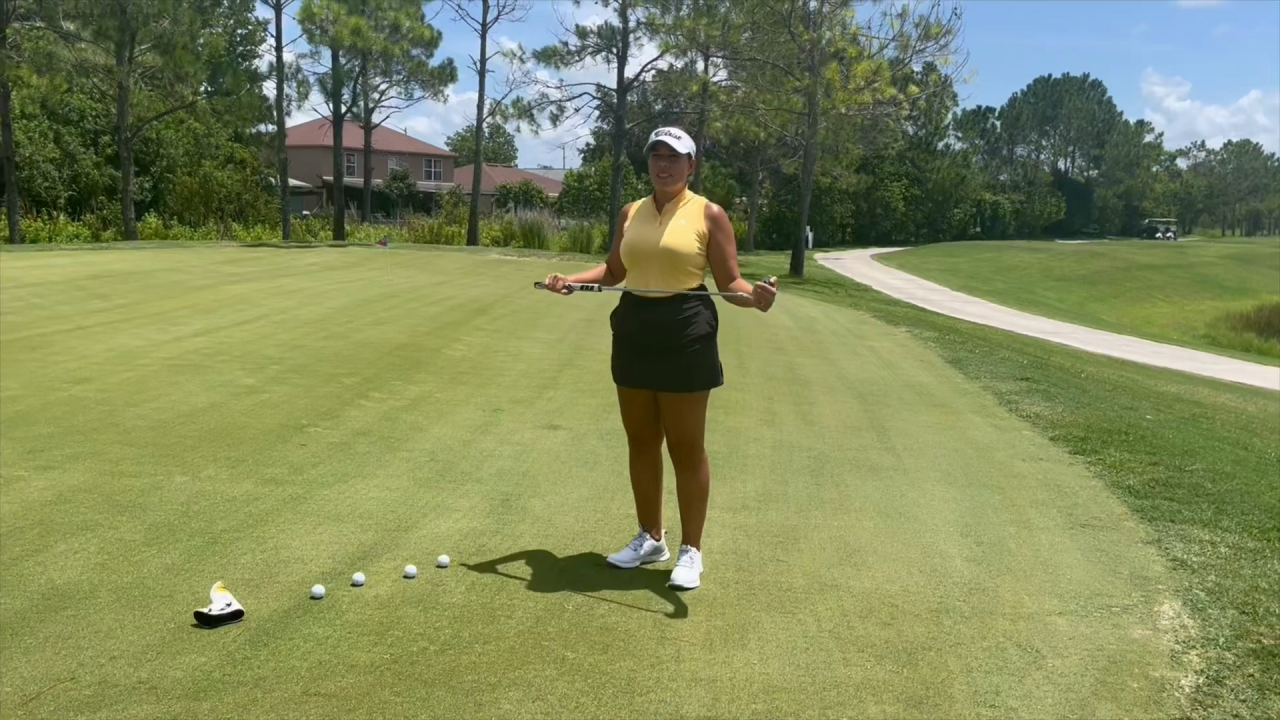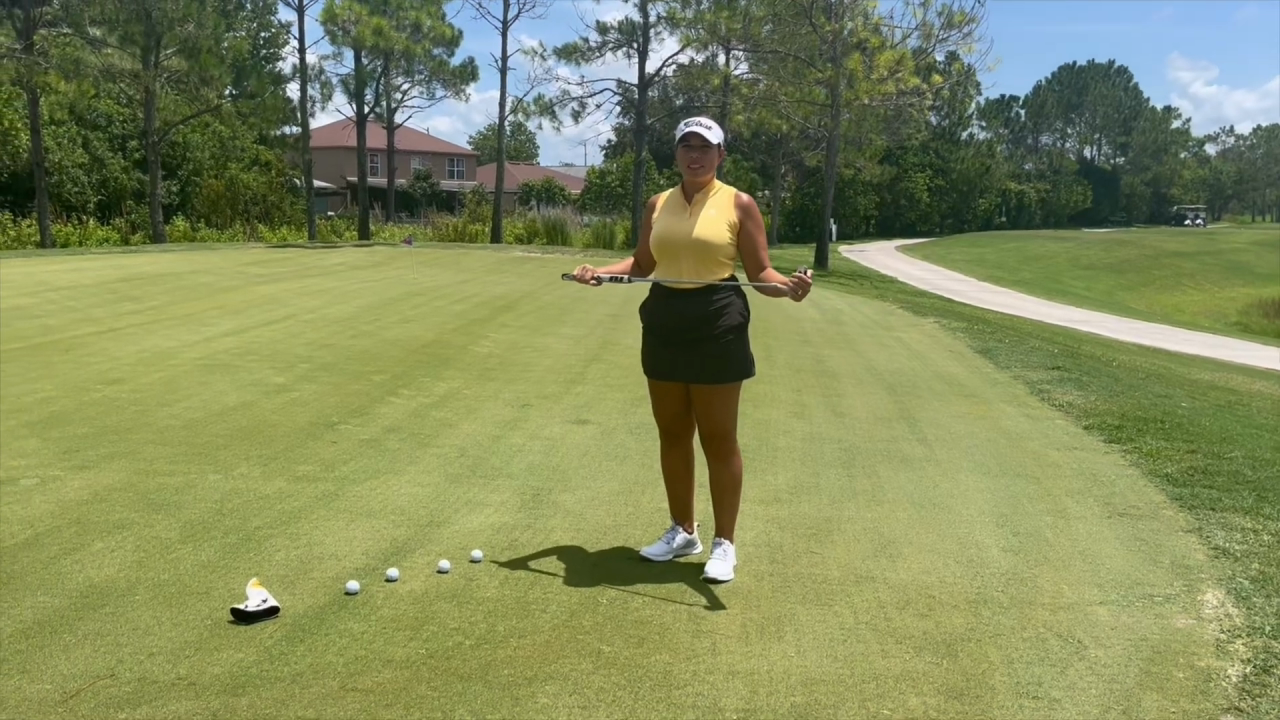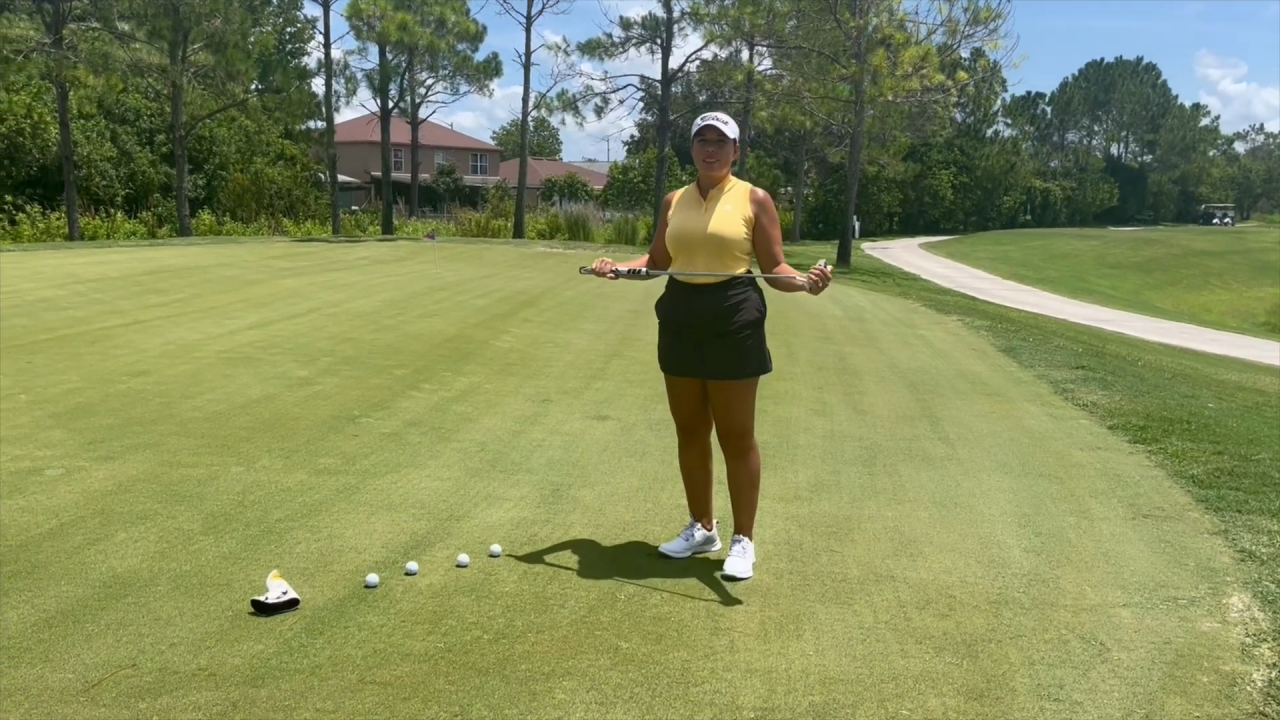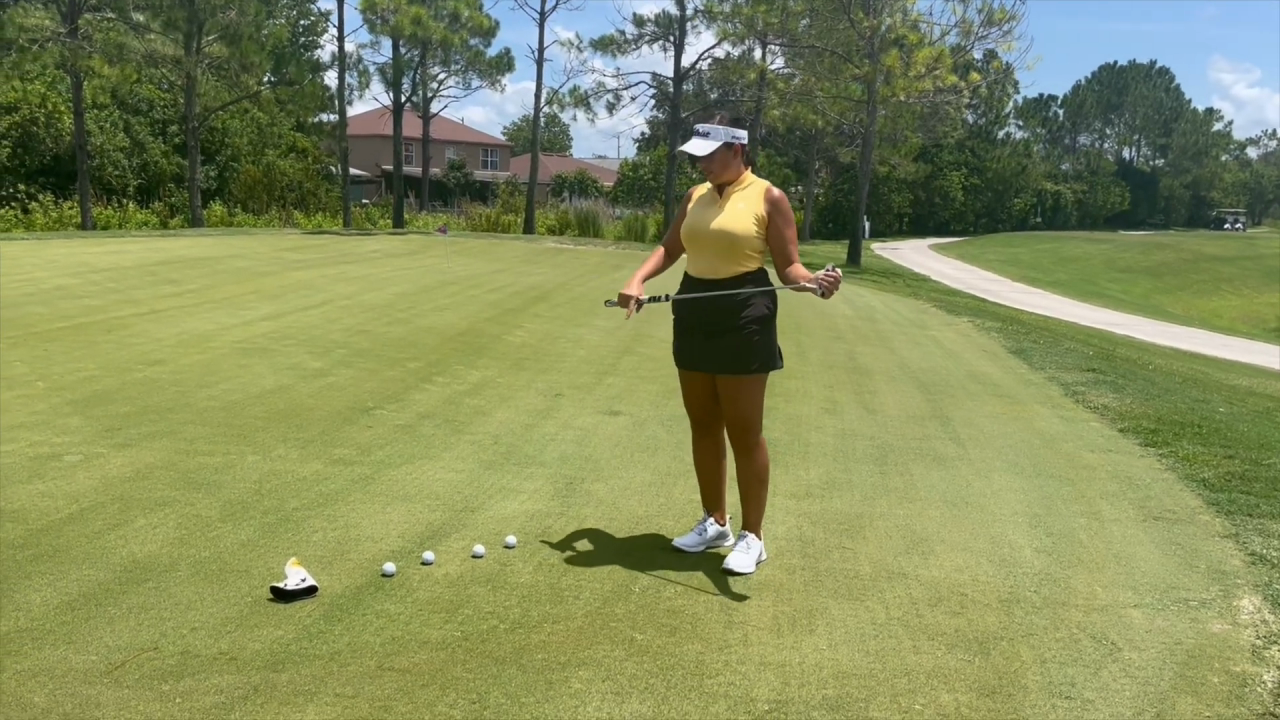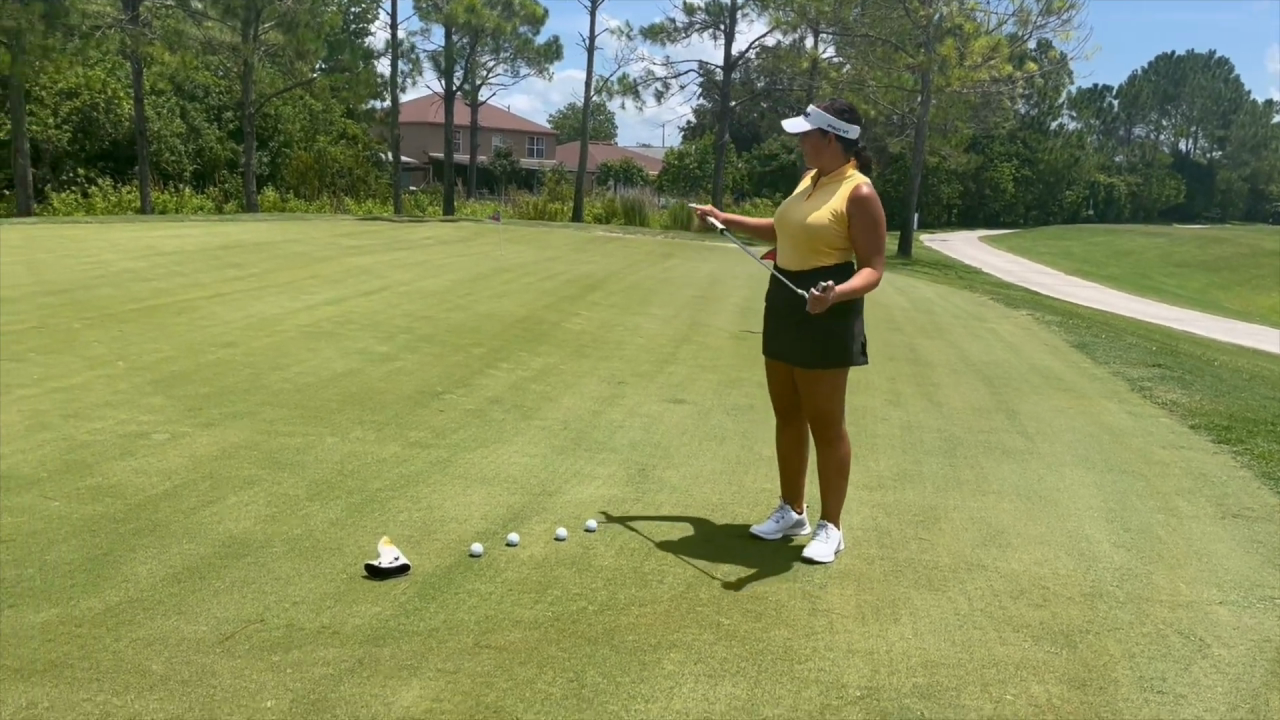
dt=1s
person 1, frame 1
left shoulder: (709, 214)
right shoulder: (631, 212)
left elbow: (729, 283)
right elbow: (613, 270)
left wrist: (754, 296)
right wrist: (570, 279)
left hip: (685, 334)
right hip: (633, 332)
left knee: (686, 447)
right knee: (641, 442)
left ankle: (691, 550)
right ankle: (650, 538)
person 1, frame 2
left shoulder: (738, 203)
right shoulder: (658, 204)
left elbow: (759, 272)
right elbow: (642, 263)
left wrist: (788, 285)
right wrist: (599, 272)
left hip: (717, 324)
right hip: (663, 322)
left knee: (718, 439)
right knee: (672, 435)
left ankle: (724, 543)
right ankle: (683, 531)
person 1, frame 3
left shoulder: (754, 199)
right shoulder: (674, 201)
left elbow: (774, 268)
right elbow: (657, 259)
left wrist: (805, 280)
right wrist: (618, 267)
left hip: (733, 320)
right hip: (680, 319)
left knee: (736, 437)
right knee: (689, 431)
left ankle: (743, 540)
right ankle: (701, 527)
person 1, frame 4
left shoulder: (769, 197)
right shoulder: (695, 196)
left elbow: (788, 265)
right elbow: (670, 248)
left wrist: (813, 281)
right wrist: (638, 279)
left hip: (744, 318)
right hip: (693, 315)
left knee: (744, 432)
right knee: (703, 426)
left ankle: (752, 537)
right ankle: (714, 522)
person 1, frame 5
left shoulder: (859, 193)
right shoulder: (810, 179)
left elbow: (872, 267)
left wrist: (836, 294)
right wrist: (725, 218)
left hip: (825, 315)
right hip: (784, 305)
left knee: (826, 423)
right knee: (787, 415)
left ankle: (830, 527)
right ankle: (791, 511)
